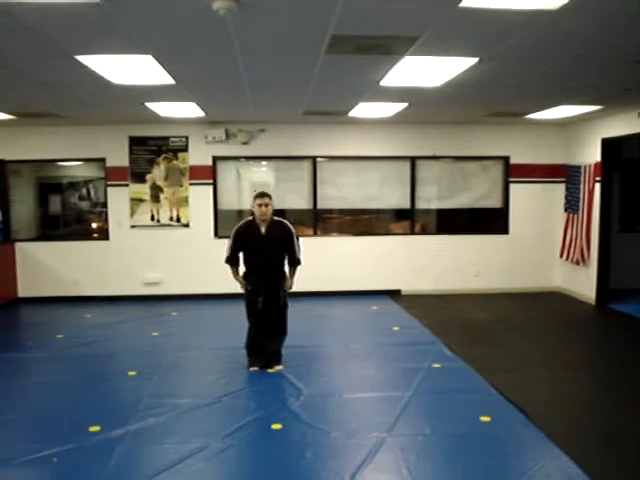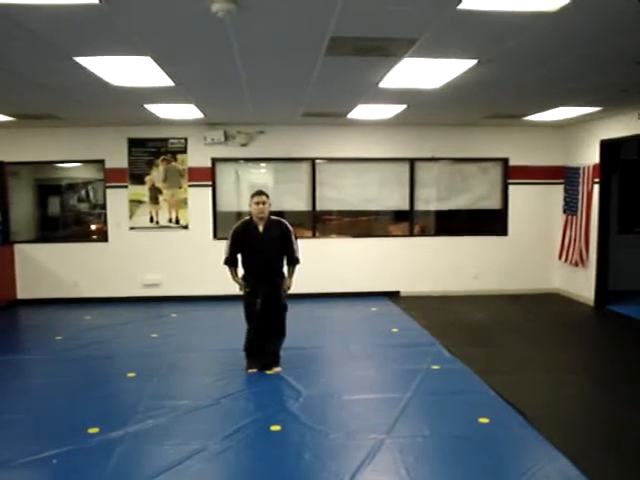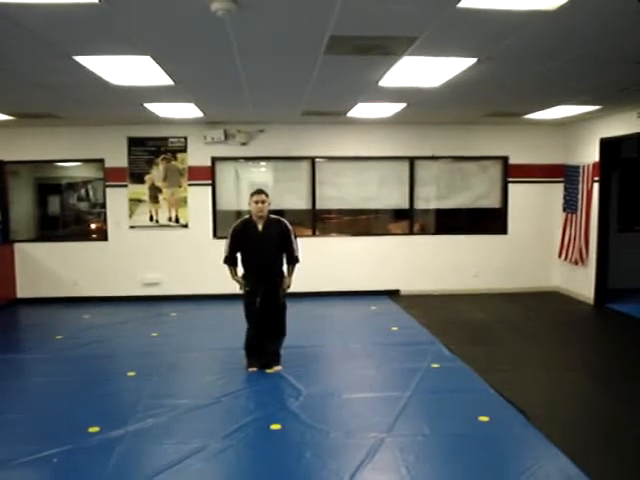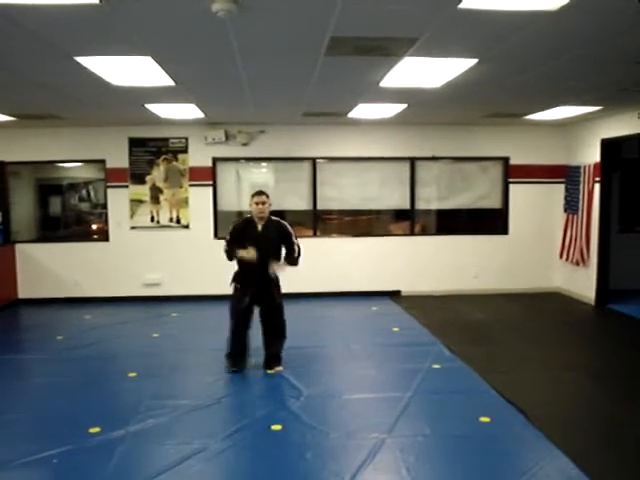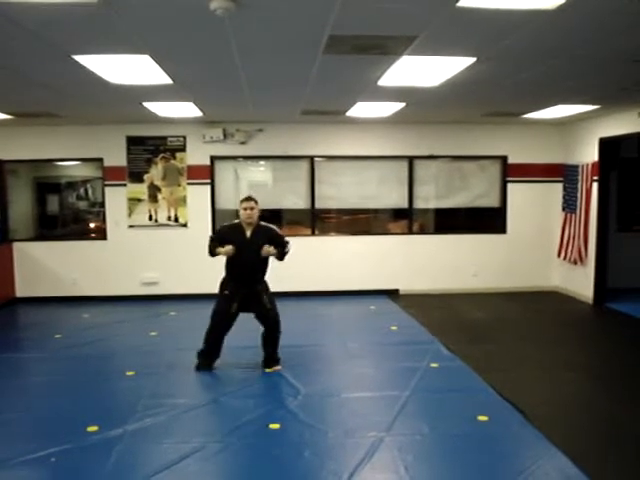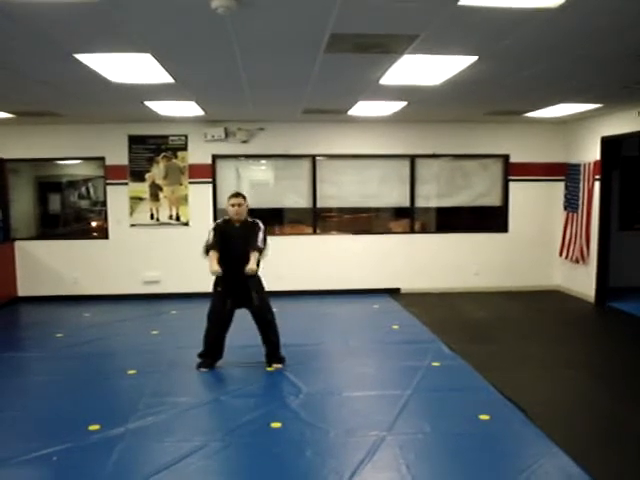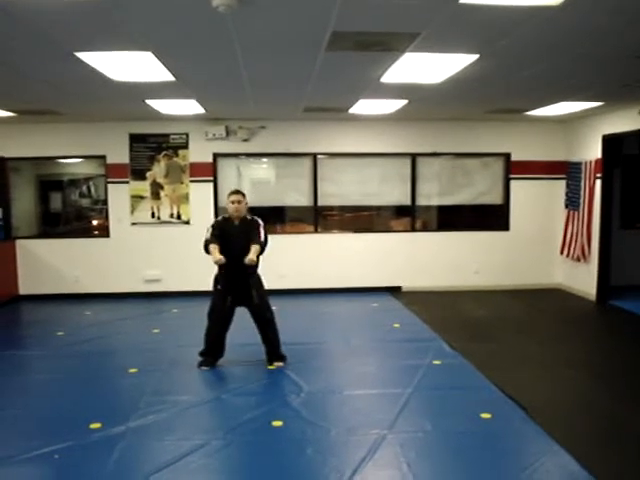
dt=0.3s
person 1, frame 1
left shoulder: (284, 228)
right shoulder: (243, 229)
left elbow: (294, 255)
right elbow: (232, 254)
left wrist: (290, 278)
right wrist: (237, 277)
left hip: (277, 283)
right hip: (253, 284)
left knee: (278, 323)
right knee: (255, 323)
left ankle: (273, 359)
right ankle: (254, 360)
person 1, frame 2
left shoulder: (282, 227)
right shoulder: (241, 229)
left elbow: (292, 254)
right elbow: (231, 255)
left wrist: (289, 278)
right wrist: (236, 279)
left hip: (276, 284)
right hip: (252, 285)
left knee: (276, 324)
right knee: (254, 325)
left ankle: (272, 361)
right ankle: (253, 361)
person 1, frame 3
left shoulder: (281, 225)
right shoulder: (240, 227)
left elbow: (292, 252)
right elbow: (230, 254)
left wrist: (288, 277)
right wrist: (236, 277)
left hip: (275, 282)
right hip: (252, 283)
left knee: (276, 323)
right knee: (254, 323)
left ankle: (272, 359)
right ankle: (253, 360)
person 1, frame 4
left shoulder: (280, 227)
right shoulder: (241, 225)
left elbow: (294, 251)
right elbow: (229, 248)
left wrist: (281, 264)
right wrist: (242, 254)
left hip: (269, 282)
right hip: (245, 281)
left knee: (275, 324)
right knee: (239, 321)
left ankle: (273, 361)
right ankle: (236, 360)
person 1, frame 5
left shoulder: (268, 230)
right shoulder: (227, 230)
left elbow: (285, 245)
right elbow: (213, 244)
left wrist: (274, 252)
right wrist: (221, 250)
left hip: (257, 285)
right hip: (232, 286)
left knee: (272, 321)
right knee: (219, 323)
left ankle: (271, 360)
right ankle: (206, 359)
person 1, frame 6
left shoulder: (255, 226)
right shoulder: (220, 226)
left elbow: (257, 245)
right elbow: (212, 245)
left wrist: (253, 263)
right wrist: (213, 264)
left hip: (251, 281)
right hip: (225, 282)
left knee: (266, 318)
right knee: (216, 320)
left ankle: (274, 357)
right ankle: (209, 358)
person 1, frame 7
left shoulder: (255, 223)
right shoulder: (219, 224)
left elbow: (259, 241)
right elbow: (211, 241)
left wrist: (253, 254)
right wrist: (216, 254)
left hip: (250, 278)
right hip: (225, 279)
left knee: (264, 316)
right knee: (217, 318)
left ankle: (275, 355)
right ankle: (210, 356)
